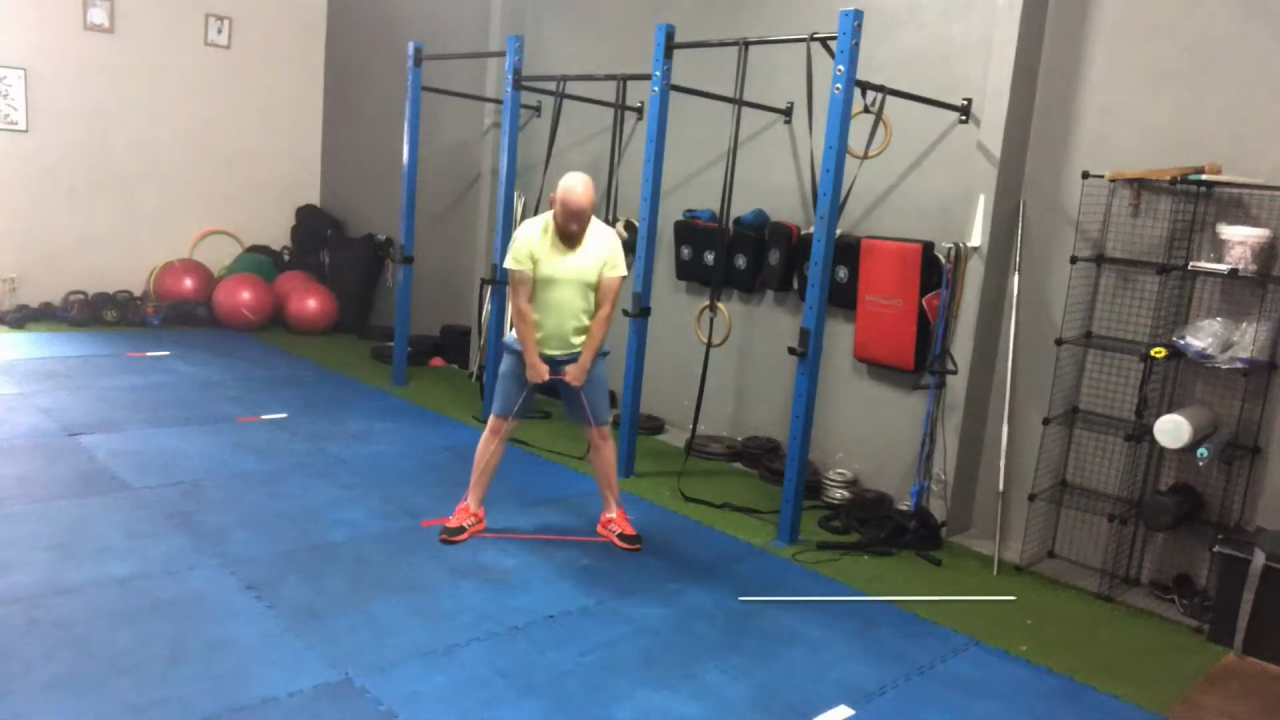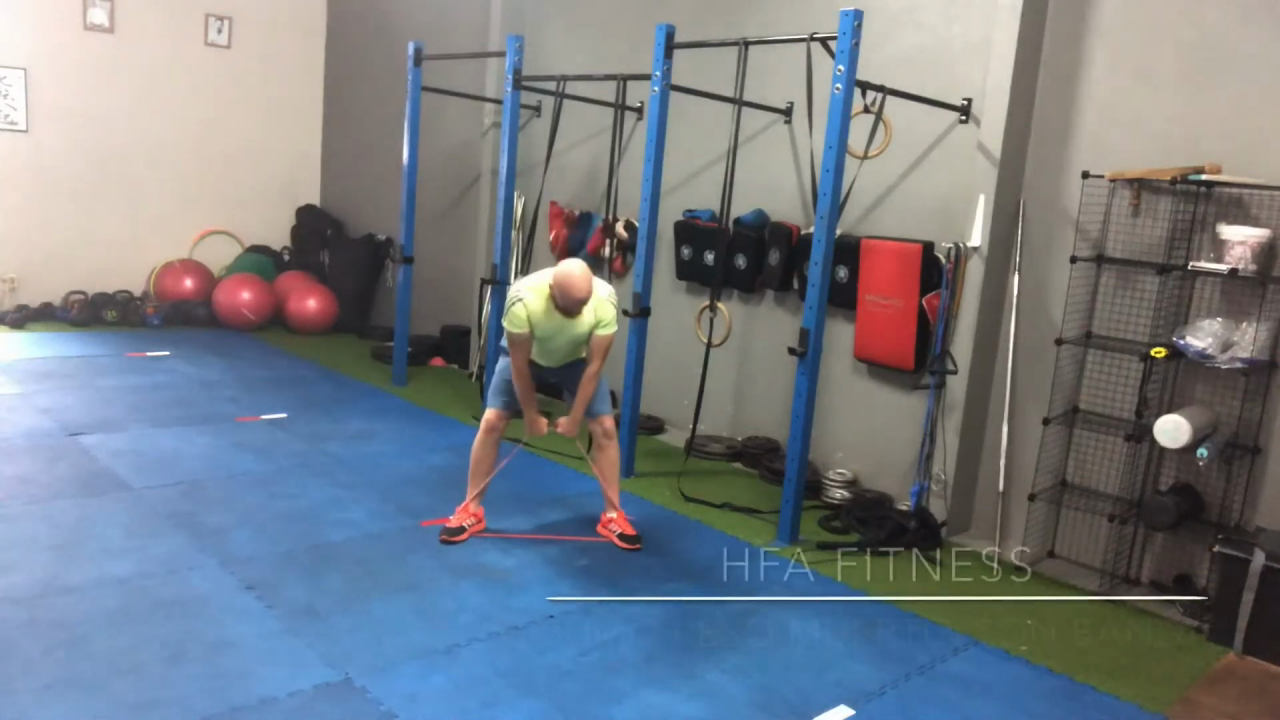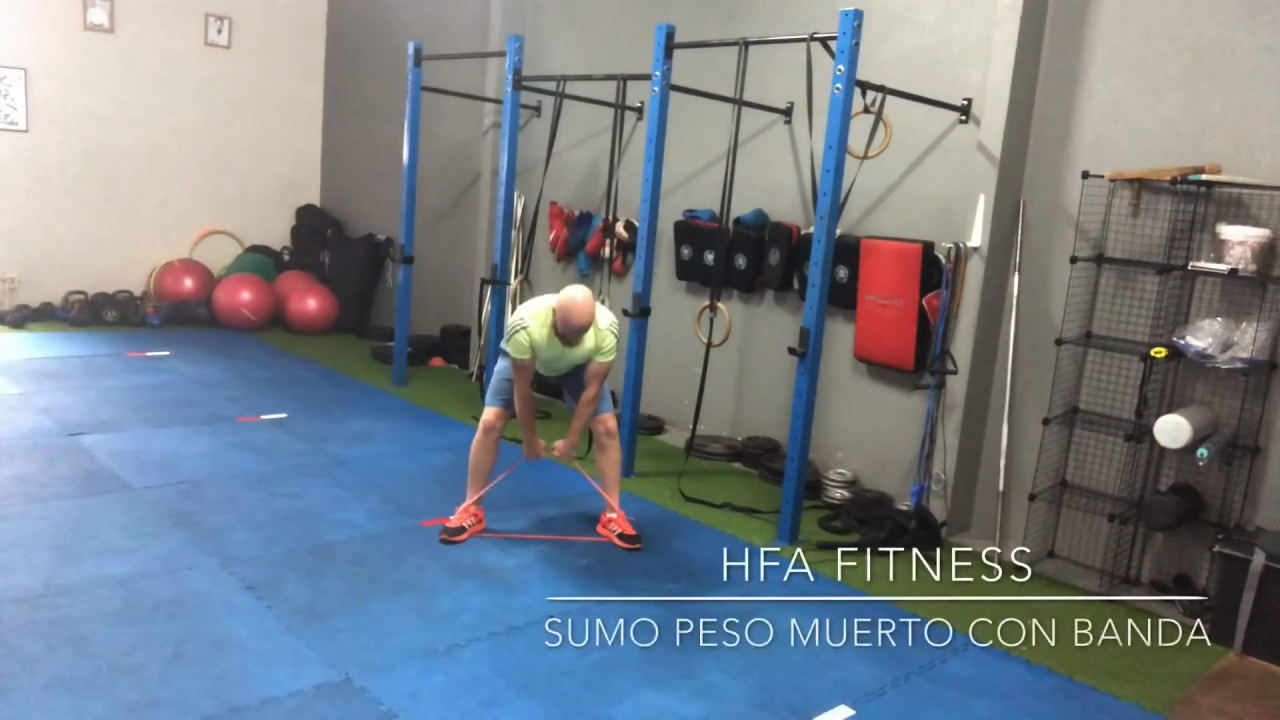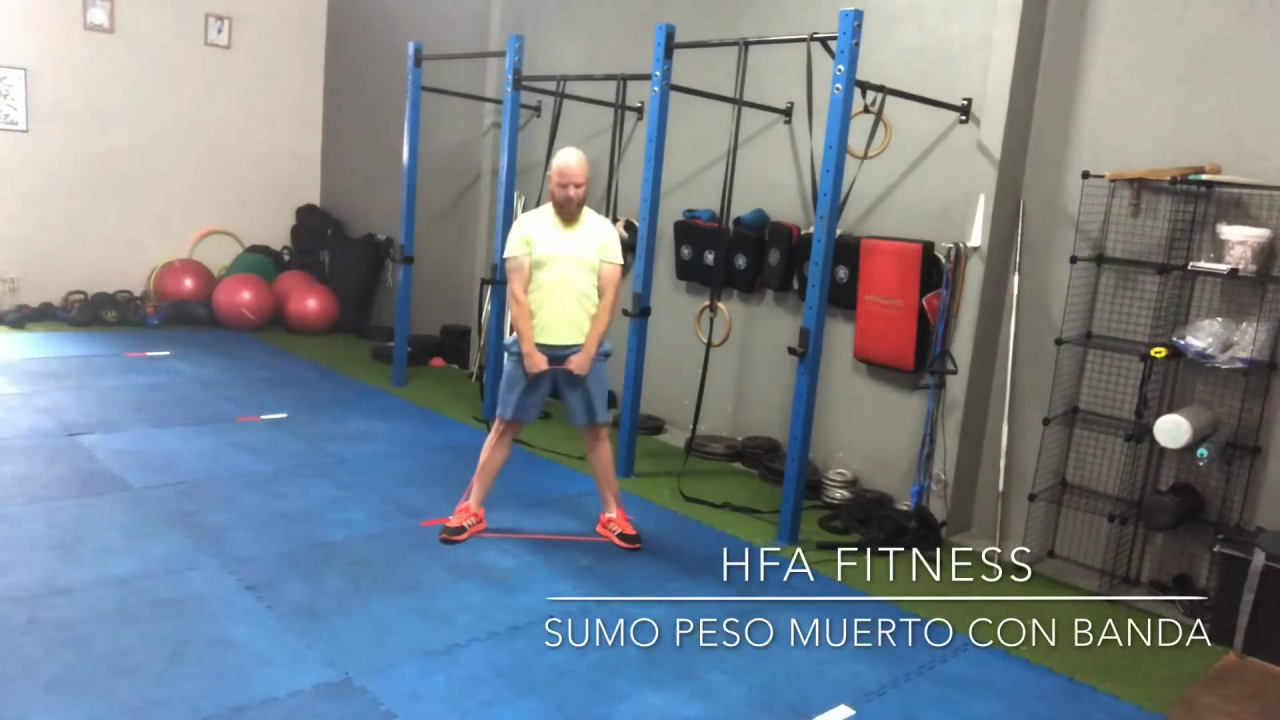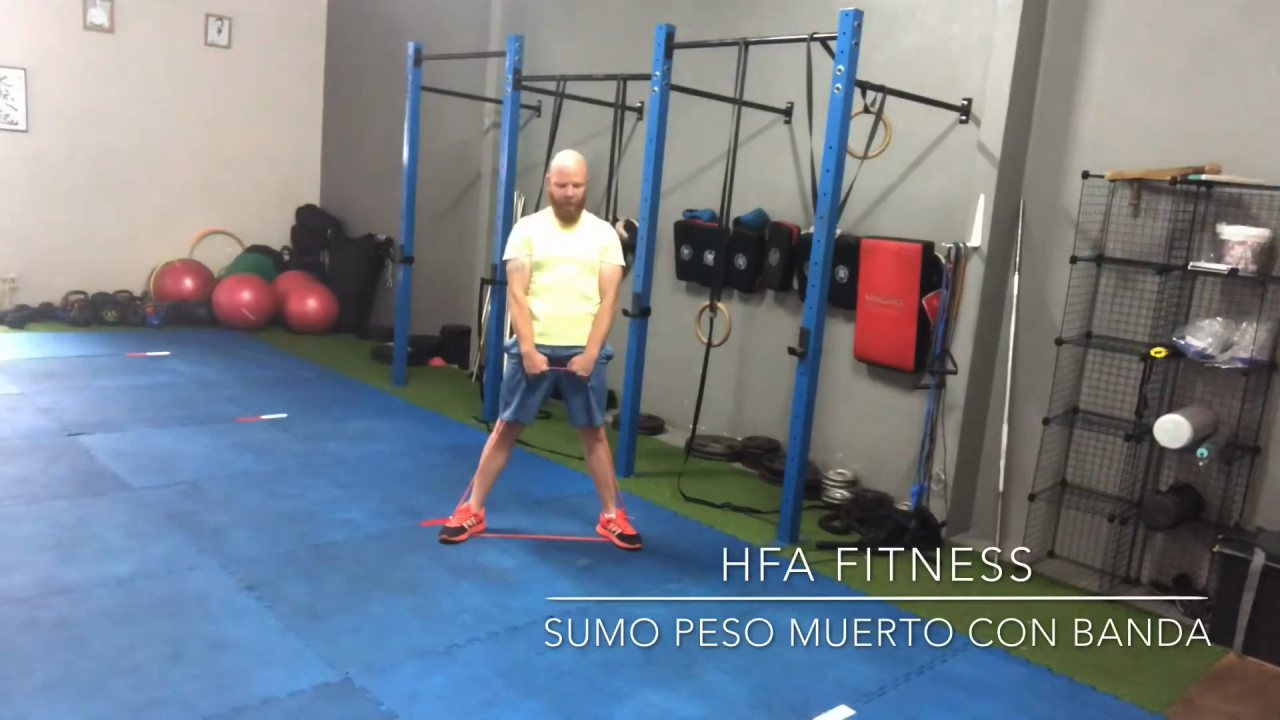
dt=1s
person 1, frame 1
left shoulder: (608, 241)
right shoulder: (528, 235)
left elbow: (605, 310)
right elbow: (520, 304)
left wrist: (583, 363)
right wrist: (532, 360)
left hip: (581, 352)
right hip: (528, 347)
left knee: (599, 431)
right knee: (498, 425)
left ankle: (612, 515)
right ankle: (471, 509)
person 1, frame 2
left shoulder: (605, 299)
right shoulder: (522, 297)
left elbow: (595, 364)
right elbow: (519, 362)
left wrist: (575, 417)
right wrist: (531, 415)
left hip: (577, 359)
right hip: (525, 356)
left knee: (605, 427)
right knee: (491, 422)
left ankle: (612, 516)
right ankle: (471, 510)
person 1, frame 3
left shoulder: (606, 327)
right shoulder: (525, 323)
left elbow: (592, 389)
right elbow: (523, 387)
left wrist: (571, 440)
right wrist: (531, 439)
left hip: (577, 366)
right hip: (521, 359)
left knee: (607, 427)
right knee: (490, 422)
left ankle: (613, 515)
right ankle: (471, 510)
person 1, frame 4
left shoulder: (603, 230)
right shoulder: (528, 225)
left elbow: (608, 297)
right elbow: (517, 292)
left wrist: (587, 352)
right wrist: (529, 350)
left hip: (583, 350)
right hip: (532, 347)
left knee: (597, 431)
right knee: (505, 427)
left ankle: (612, 515)
right ankle: (472, 510)
person 1, frame 5
left shoulder: (604, 233)
right shoulder: (528, 228)
left elbow: (609, 298)
right elbow: (516, 294)
left wrist: (590, 352)
right wrist: (528, 349)
left hip: (585, 351)
right hip: (534, 348)
left knee: (594, 432)
right knee: (507, 428)
left ankle: (612, 516)
right ankle: (472, 510)
